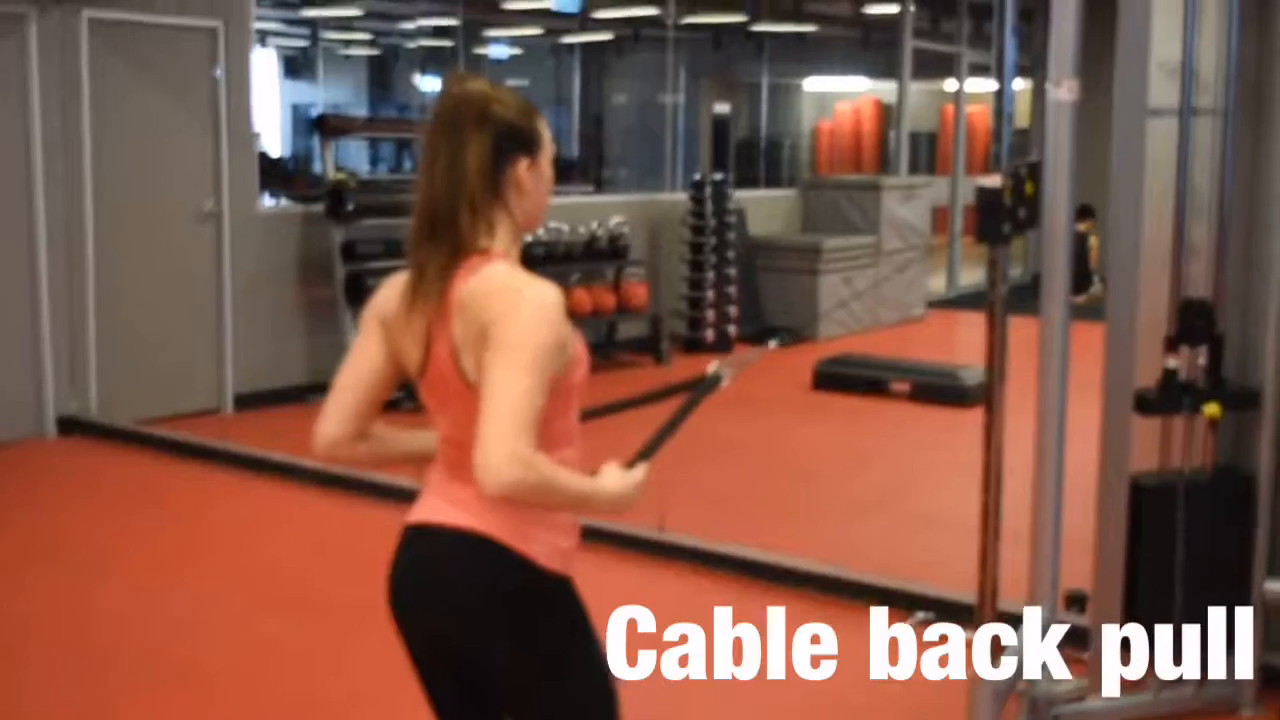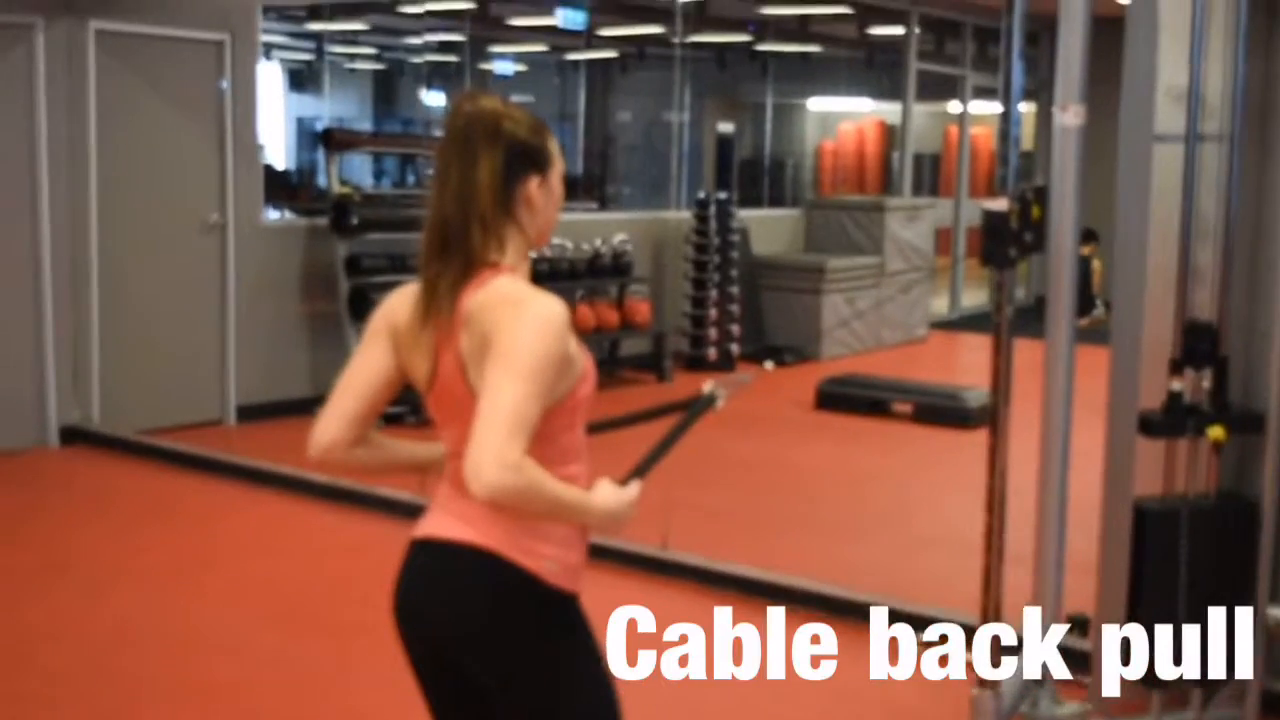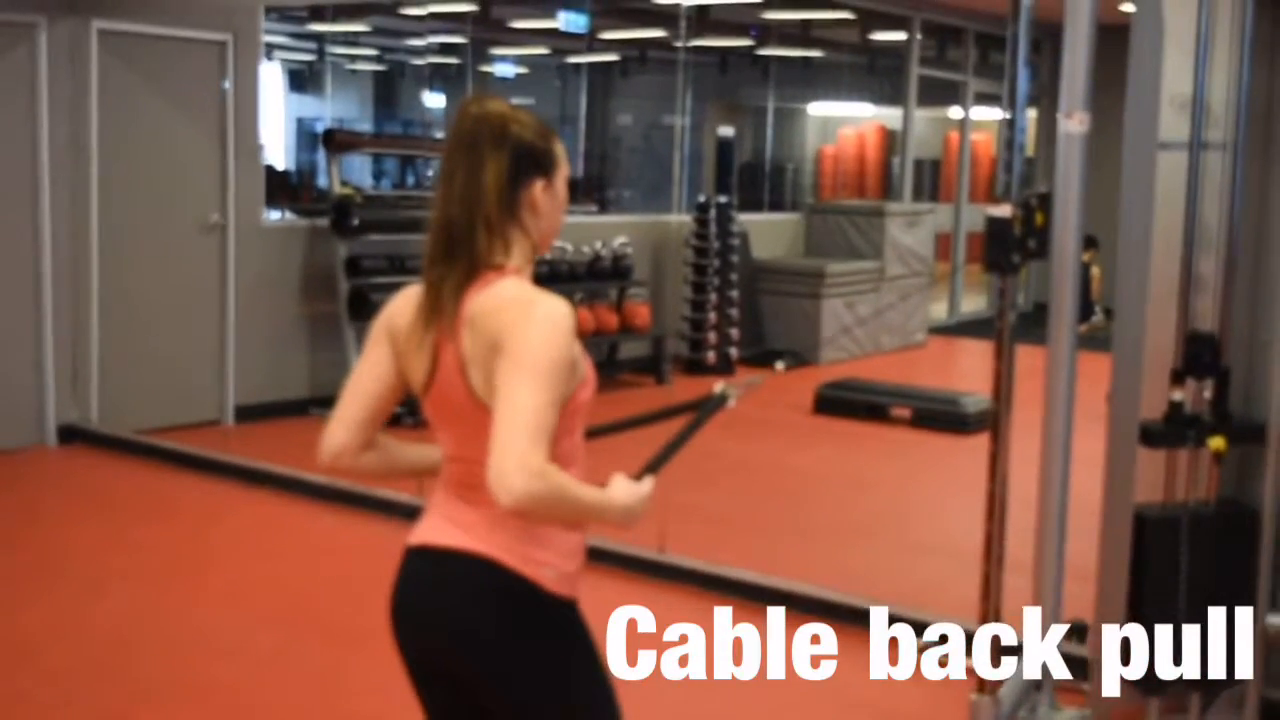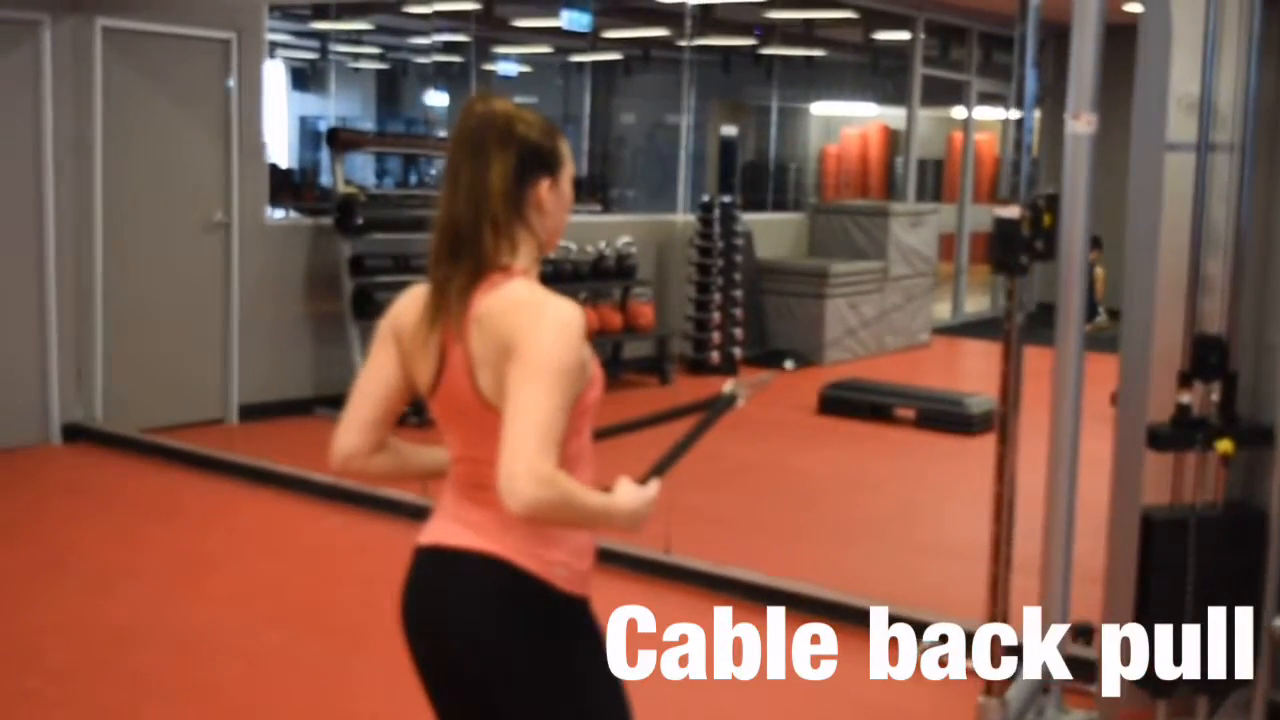
dt=0.3s
person 1, frame 1
left shoulder: (400, 295)
right shoulder: (524, 300)
left elbow: (335, 438)
right elbow: (506, 472)
right wrist: (605, 490)
left hip: (420, 567)
right hip: (509, 580)
person 1, frame 2
left shoulder: (407, 308)
right shoulder: (533, 313)
left elbow: (332, 442)
right elbow: (495, 475)
right wrist: (596, 508)
left hip: (428, 581)
right hip: (513, 594)
person 1, frame 3
left shoulder: (409, 311)
right shoulder: (537, 315)
left elbow: (341, 447)
right elbow: (520, 483)
right wrist: (616, 504)
left hip: (424, 586)
right hip: (512, 599)
person 1, frame 4
left shoulder: (414, 311)
right shoulder: (547, 318)
left elbow: (353, 451)
right elbow: (530, 490)
right wrist: (620, 508)
left hip: (433, 588)
right hip: (522, 599)
